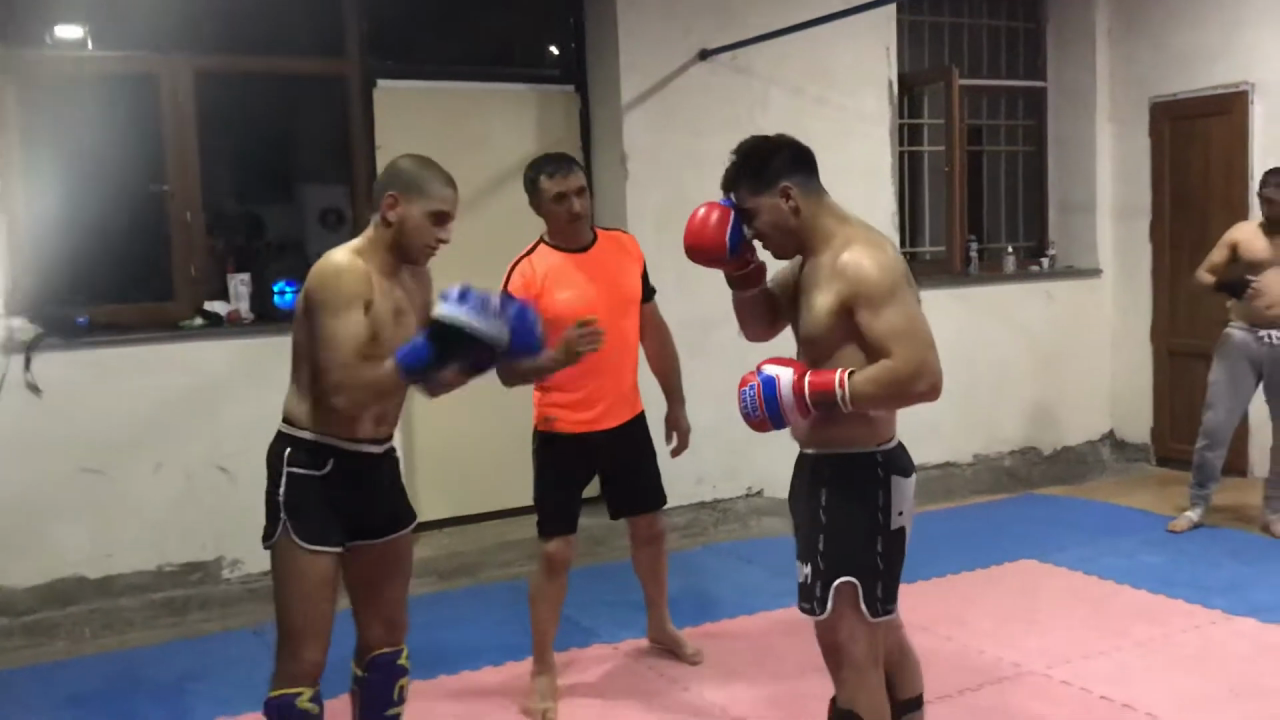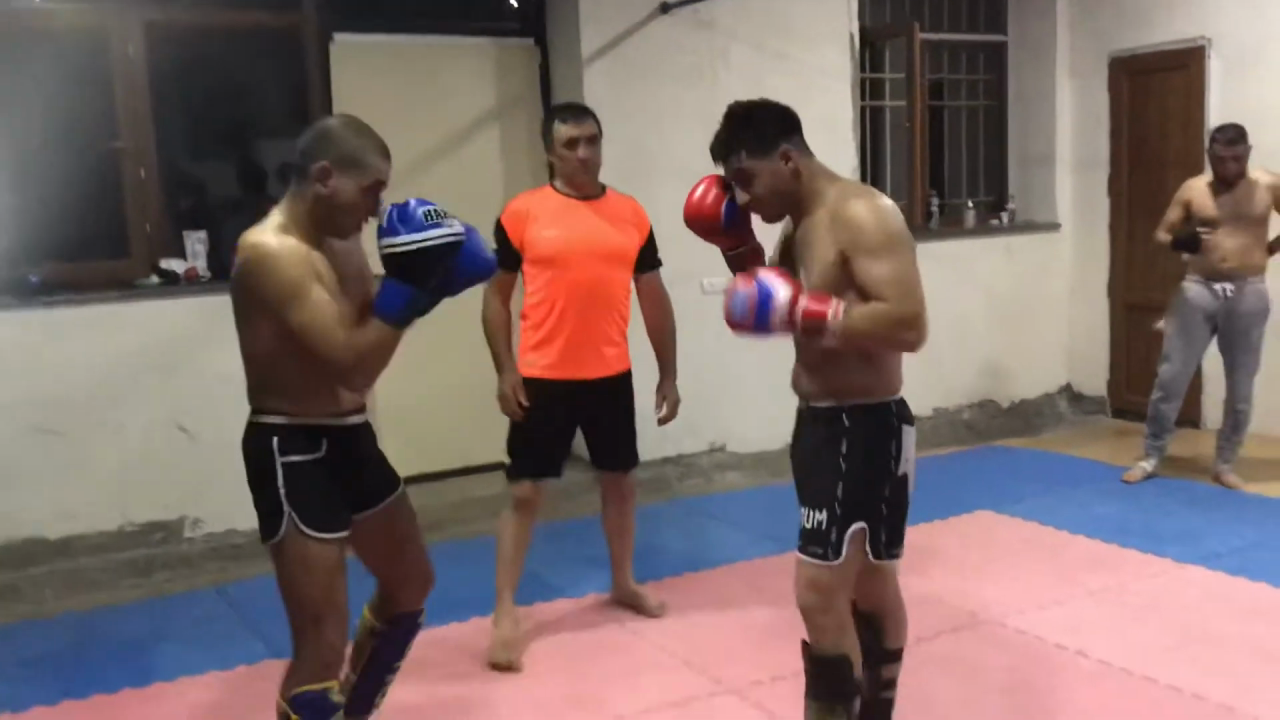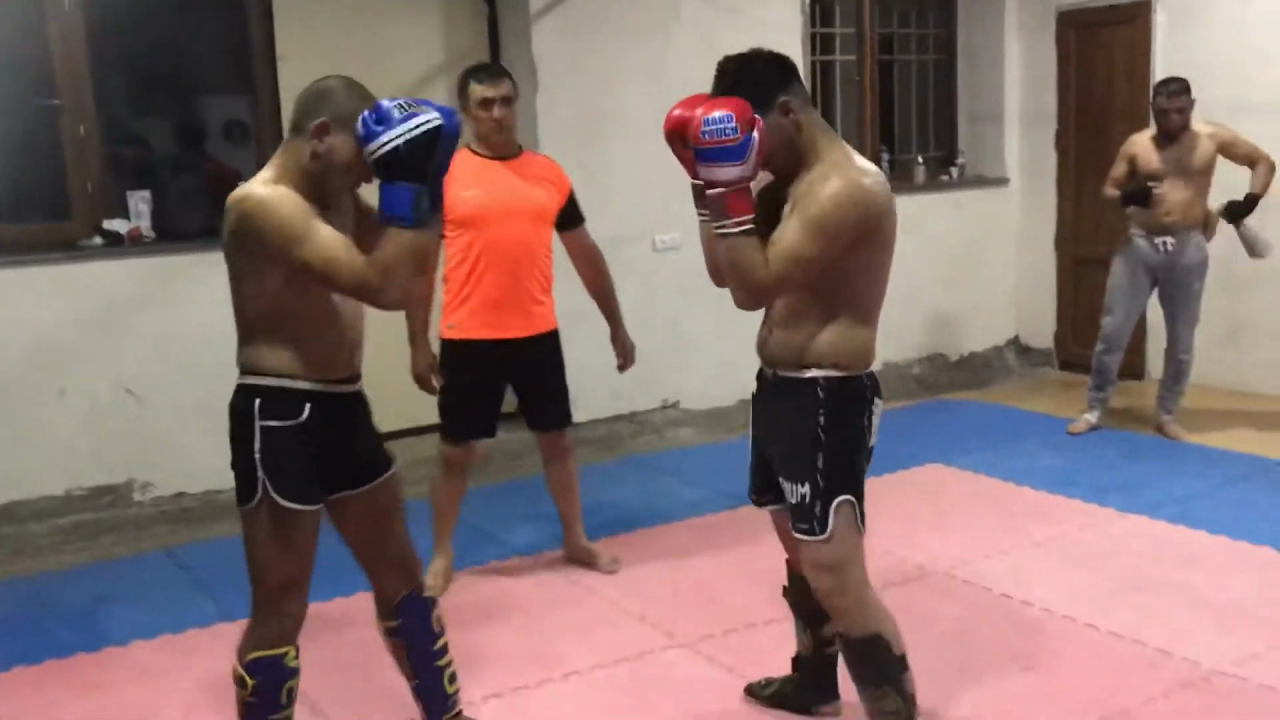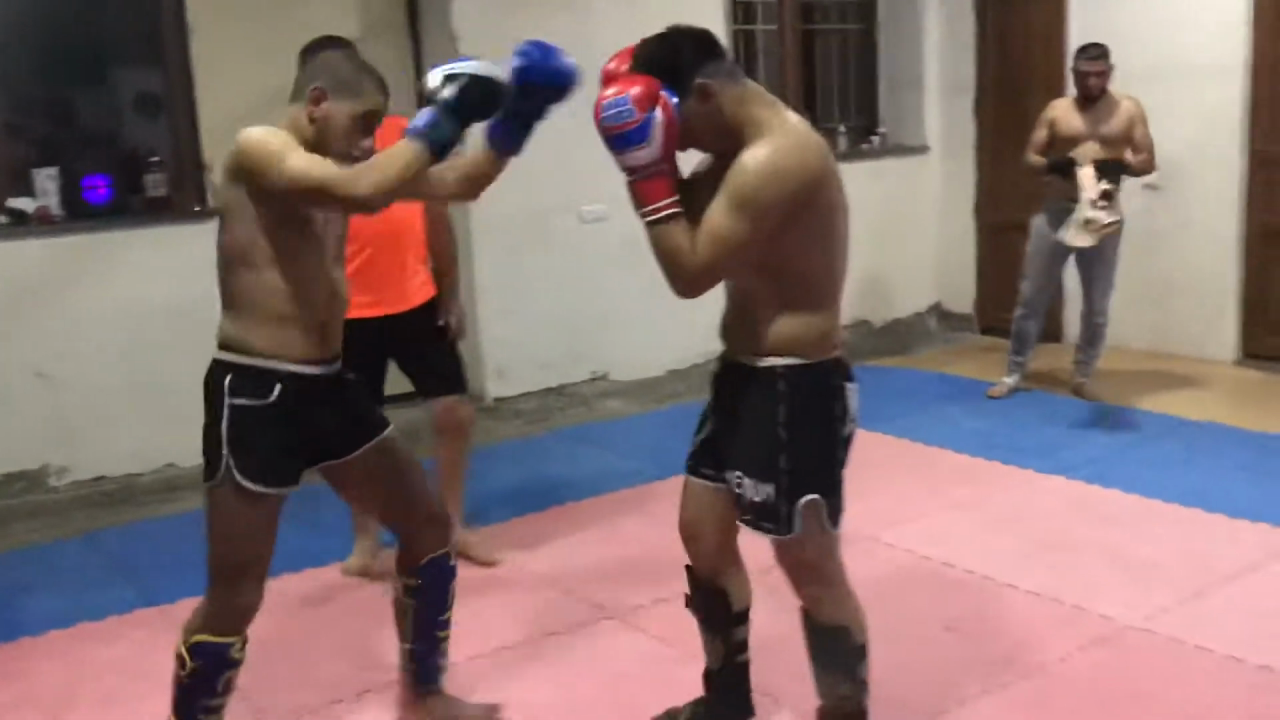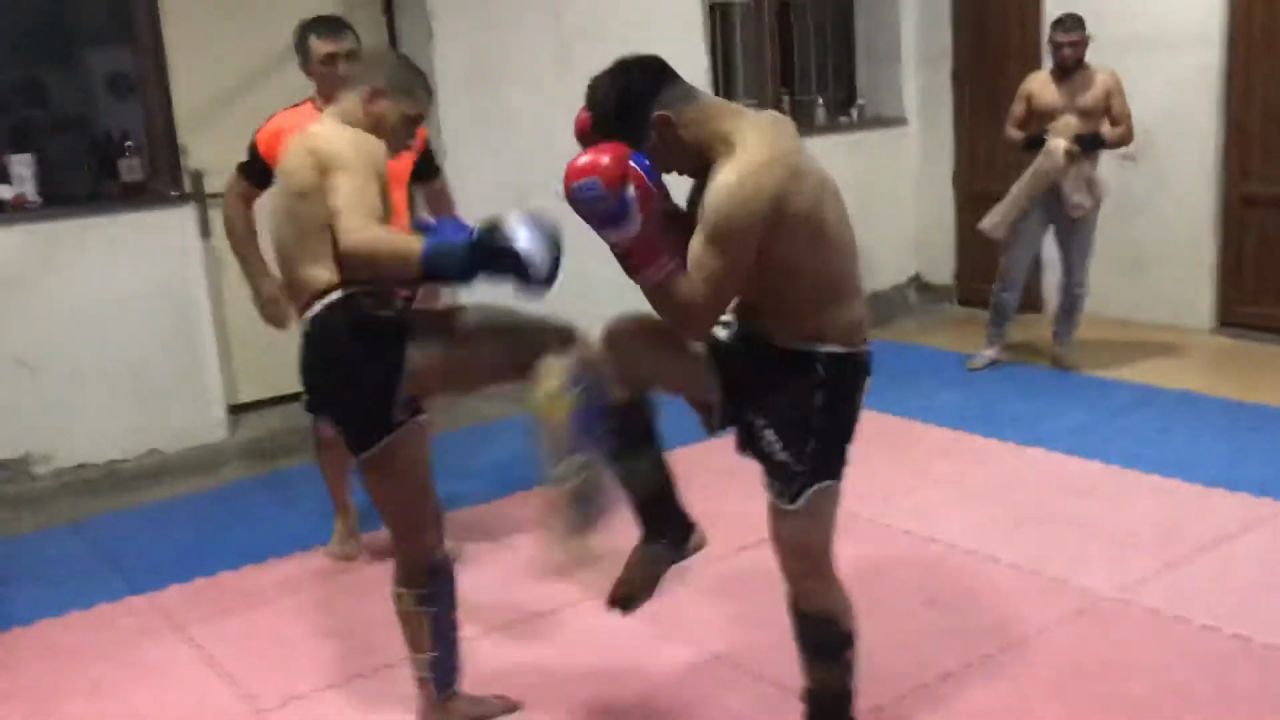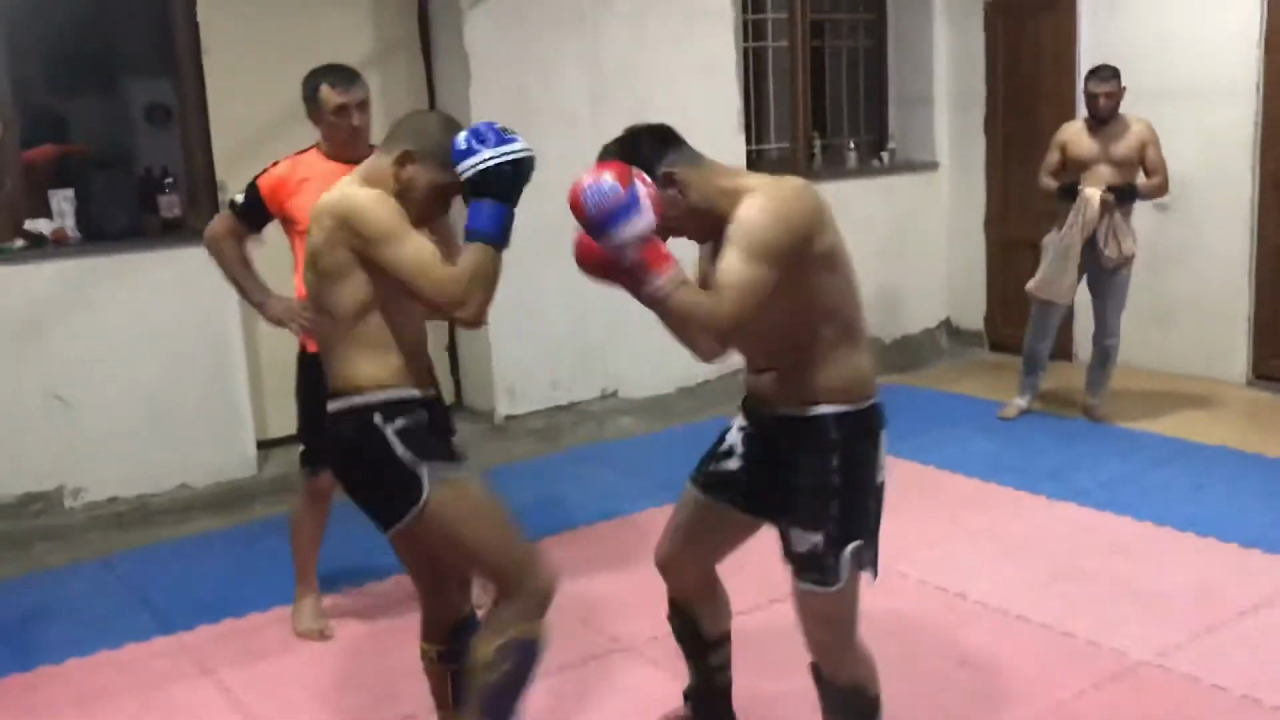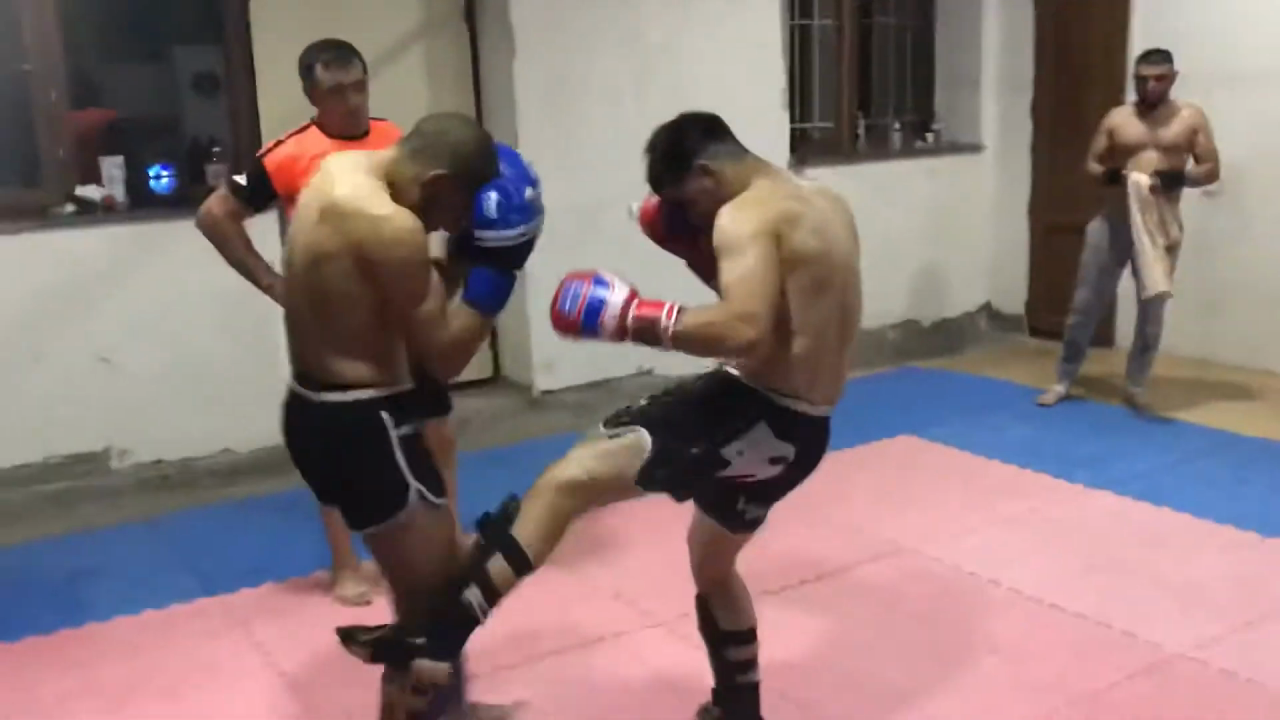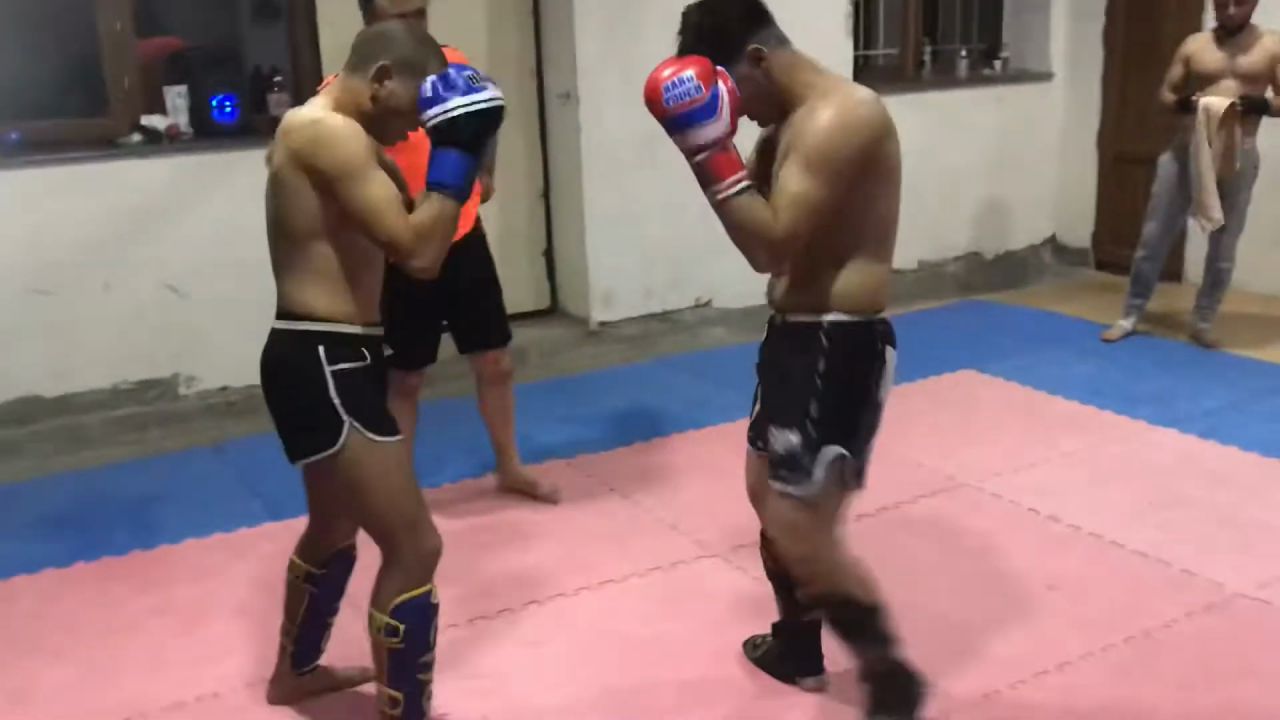
dt=0.4s
person 1, frame 1
left shoulder: (862, 262)
right shoulder: (812, 260)
left elbow: (922, 375)
right elbow: (760, 325)
left wrist: (809, 388)
right wrist: (740, 266)
left hip: (857, 478)
right hip: (830, 471)
left knee: (849, 650)
right knee: (877, 635)
person 1, frame 2
left shoulder: (861, 215)
right shoulder: (800, 220)
left elbow: (907, 326)
right elbow: (764, 300)
left wrist: (800, 310)
right wrist: (737, 238)
left hip: (861, 429)
right hip: (825, 421)
left knee: (820, 597)
right knee: (867, 582)
person 1, frame 3
left shoulder: (847, 187)
right shoulder: (789, 181)
left elbow: (754, 288)
right elbow: (724, 274)
left wrist: (729, 187)
right wrist: (709, 185)
left hip: (829, 401)
right hip: (783, 388)
left knee: (839, 580)
right knee: (803, 550)
person 1, frame 4
left shoulder: (778, 157)
right shoulder: (742, 148)
left elbow: (690, 273)
right elbow: (685, 215)
left wrist: (644, 167)
right wrist: (653, 160)
left hip: (797, 388)
right hip: (744, 374)
left knee: (810, 568)
right knee: (702, 533)
person 1, frame 5
left shoulder: (746, 176)
right shoulder: (752, 129)
left elbow: (693, 312)
right elbow: (690, 251)
left wrist: (625, 228)
right wrist: (642, 191)
left hip: (818, 367)
right hip: (760, 339)
left knee: (803, 558)
right knee: (617, 349)
right ankle: (665, 529)
person 1, frame 6
left shoulder: (772, 208)
right shoulder: (736, 220)
left elbow: (710, 335)
right elbow: (713, 318)
left wrist: (640, 247)
right wrist: (633, 265)
left hip: (832, 433)
right hip: (768, 420)
left knee: (829, 633)
right knee: (679, 558)
person 1, frame 7
left shoulder: (749, 215)
right shoulder: (829, 205)
left elbow: (745, 332)
left wrist: (635, 316)
right wrist: (704, 255)
left hip: (753, 414)
right hip: (799, 429)
left knee: (564, 485)
right knee: (712, 561)
left ankle: (431, 646)
person 1, frame 8
left shoulder: (838, 117)
right shoulder: (790, 123)
left elbow: (770, 245)
right elbow: (764, 230)
left wrist: (709, 149)
right wrist: (709, 146)
left hip: (837, 347)
right hip: (796, 336)
left knee: (805, 534)
right knee: (771, 496)
right ankle: (797, 645)
person 2, frame 1
left shoulder: (413, 278)
right shoulder: (341, 272)
left elbow: (432, 380)
right elbow: (341, 391)
left wrist: (481, 349)
right wrist: (430, 344)
left hip: (377, 468)
right hip: (313, 468)
left knee: (386, 639)
right knee: (303, 661)
person 2, frame 2
left shoulder: (342, 241)
right shoulder: (270, 254)
left elbow: (364, 330)
right elbow: (353, 366)
left wrist: (426, 286)
right wrist: (408, 281)
left hip: (352, 439)
right hip: (295, 454)
left knee: (410, 586)
right knee: (322, 642)
person 2, frame 3
left shoulder: (339, 193)
right shoulder: (261, 205)
left elbow: (405, 268)
right elbow: (384, 287)
left wrist: (418, 177)
right wrist: (401, 181)
left hip: (343, 409)
right hip: (280, 418)
left knee: (401, 572)
right knee: (281, 614)
person 2, frame 4
left shoulder: (333, 164)
right shoulder: (256, 152)
left elbow: (454, 188)
right elbow: (367, 190)
left wrist: (510, 120)
right wrist: (440, 120)
left hip: (328, 385)
right hip: (255, 395)
left knee: (429, 529)
right knee: (235, 597)
person 2, frame 5
left shoulder: (314, 156)
right shoulder: (347, 145)
right elbow: (360, 243)
left wrist: (439, 245)
right wrist: (473, 253)
left hip: (349, 361)
right hip: (358, 349)
left knee: (420, 537)
right knee: (536, 338)
person 2, frame 6
left shoulder: (364, 210)
right shoulder: (360, 208)
left elbow: (442, 294)
right elbow: (461, 304)
left wrist: (477, 210)
right wrist: (494, 204)
left hip: (390, 428)
right hip: (387, 432)
left knee: (450, 604)
right knee: (529, 583)
person 2, frame 7
left shoulder: (339, 169)
right shoulder: (384, 223)
right elbow: (446, 354)
left wrist: (468, 244)
right wrist: (499, 257)
left hip: (324, 414)
right hip: (365, 426)
left knee: (424, 576)
right knee: (438, 605)
person 2, frame 8
left shoulder: (319, 127)
right shoulder: (329, 133)
left elbow: (384, 232)
right elbow: (418, 255)
left wrist: (444, 149)
right wrist: (458, 152)
left hip: (314, 359)
right hip: (324, 364)
left knee: (332, 526)
right knee: (414, 549)
person 3, frame 1
left shoulder: (626, 250)
right shoulder: (527, 275)
left elbow: (654, 328)
right elbow: (508, 364)
left wrist: (677, 404)
right wrist: (558, 356)
left hip: (627, 421)
right hip: (562, 432)
left knee: (650, 526)
right knee: (555, 551)
left ankle: (660, 627)
right ankle: (543, 670)
person 3, frame 2
left shoulder: (632, 214)
right shoulder: (522, 213)
left elbow: (653, 297)
right elbow: (495, 298)
left wrist: (668, 374)
right wrist: (505, 374)
left hip: (611, 376)
right hip: (542, 379)
left knee: (619, 482)
right knee: (525, 494)
left ankle: (624, 584)
right ankle: (505, 616)
person 3, frame 3
left shoulder: (549, 173)
right shoulder: (441, 174)
left elbow: (584, 251)
left wrist: (617, 326)
right wrist: (418, 342)
left hip: (537, 335)
right hip: (467, 339)
left knee: (558, 441)
right knee: (457, 453)
left ankle: (576, 542)
right ankle: (441, 557)
person 3, frame 4
left shoulder: (404, 135)
left elbow: (436, 214)
left wrist: (450, 296)
left hip: (417, 304)
right hip: (350, 317)
left knee: (455, 414)
left ankle: (453, 525)
right ankle: (366, 542)
person 3, frame 5
right shoulder: (282, 131)
left elbow: (440, 200)
right elbow: (236, 198)
right wrist: (259, 281)
right knee: (330, 424)
right ankle: (345, 521)
person 3, frame 6
right shoulder: (286, 178)
right elbow: (220, 235)
right wrist: (265, 301)
right hip: (327, 351)
right knee: (320, 478)
right ankle: (306, 595)
person 3, frame 7
left shoulder: (397, 141)
right shoulder: (288, 156)
right elbow: (216, 216)
right wrist: (274, 283)
left knee: (436, 432)
right ankle: (345, 566)
person 3, frame 8
left shoulder: (453, 67)
left wrist: (485, 173)
left hip: (465, 240)
left knee: (495, 360)
right knee: (406, 376)
left ankle: (510, 468)
person 4, frame 1
right shoulder: (1240, 234)
right elbow: (1201, 274)
right wrist: (1223, 284)
right hip: (1241, 339)
right knee: (1215, 425)
right ankle: (1197, 506)
person 4, frame 2
right shoulder: (1192, 190)
right elbow: (1160, 233)
right wrist: (1177, 242)
left hip: (1247, 295)
right hip: (1197, 292)
left knee: (1240, 388)
right knee: (1170, 377)
left ankle: (1224, 463)
right ankle: (1150, 456)
person 4, frame 3
left shoulder: (1214, 138)
right shoulder: (1136, 144)
left elbow: (1264, 163)
right elbow: (1108, 189)
left wrist: (1250, 200)
right wrist: (1128, 196)
left hip: (1187, 249)
right hip: (1139, 246)
left knee: (1181, 340)
right knee: (1113, 331)
left ankle: (1166, 414)
right ankle: (1094, 409)
person 4, frame 4
left shoulder: (1129, 109)
right shoulder: (1056, 110)
left elbow: (1148, 160)
right elbow: (1030, 156)
left wrist: (1117, 165)
right wrist: (1054, 165)
right hip: (1055, 213)
left knee: (1097, 304)
right knee: (1032, 296)
left ankle: (1082, 376)
right ankle: (1014, 372)
person 4, frame 5
left shoulder: (1106, 81)
right shoulder: (1033, 83)
left elbow: (1125, 131)
right elbow: (1010, 130)
left wrist: (1094, 140)
right wrist: (1029, 140)
left knee: (1075, 275)
right knee: (1011, 267)
left ankle: (1062, 346)
right ankle: (994, 344)
person 4, frame 6
left shoulder: (1141, 132)
right shoulder: (1068, 133)
left elbow: (1161, 183)
right elbow: (1044, 179)
left wrist: (1129, 192)
right wrist: (1065, 190)
left knee: (1108, 327)
right knee: (1043, 316)
left ankle: (1093, 398)
right ankle: (1025, 393)
person 4, frame 7
left shoulder: (1192, 118)
right shoulder: (1116, 118)
left elbow: (1211, 169)
right elbow: (1091, 164)
left wrist: (1178, 178)
right wrist: (1109, 175)
right hip: (1114, 221)
left knee: (1152, 313)
right knee: (1085, 303)
left ankle: (1135, 386)
right ankle: (1064, 380)
person 4, frame 8
right shoulder: (1193, 45)
right elbow: (1165, 93)
right wrist: (1182, 103)
left hip: (1237, 155)
right hip: (1186, 150)
left knee: (1223, 247)
right knee: (1155, 235)
left ankle: (1202, 322)
right ankle: (1131, 315)
